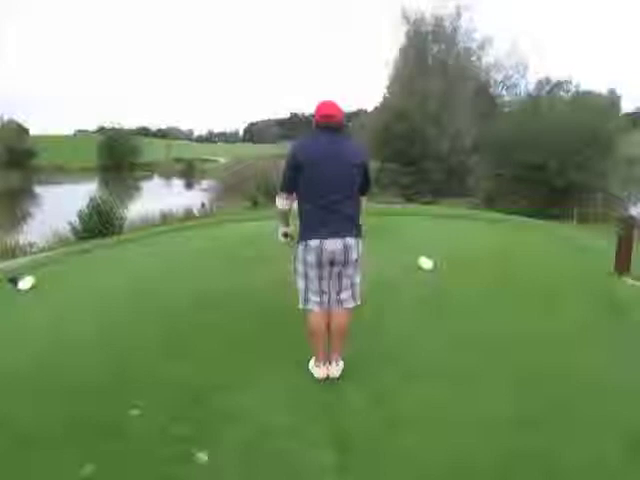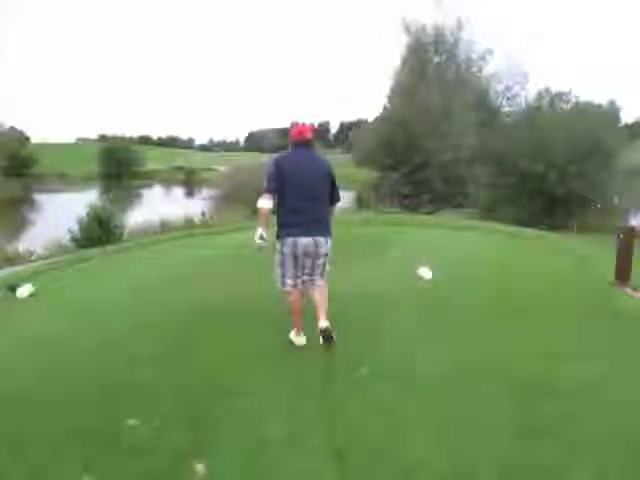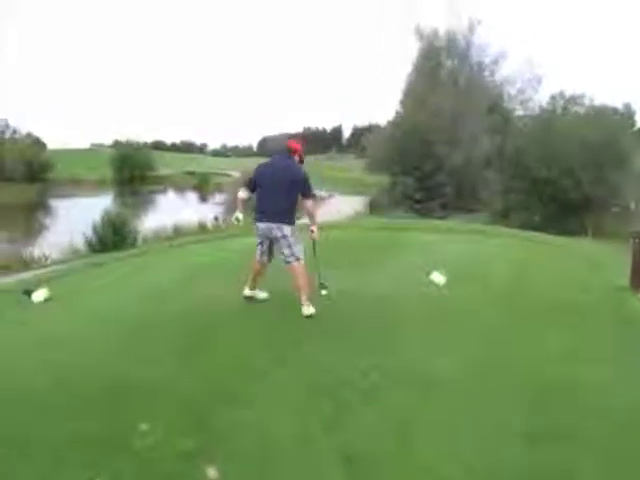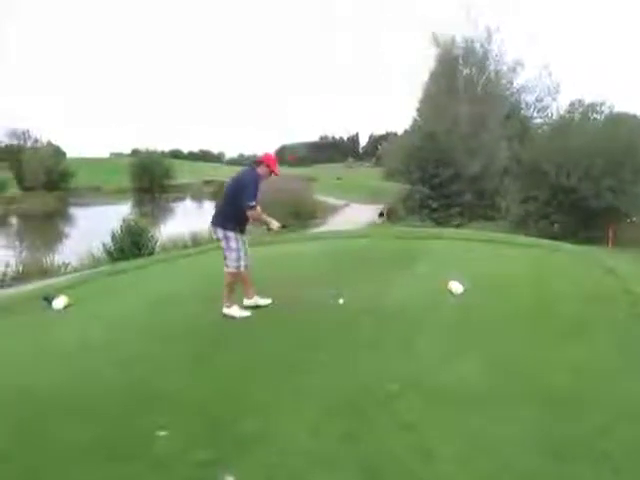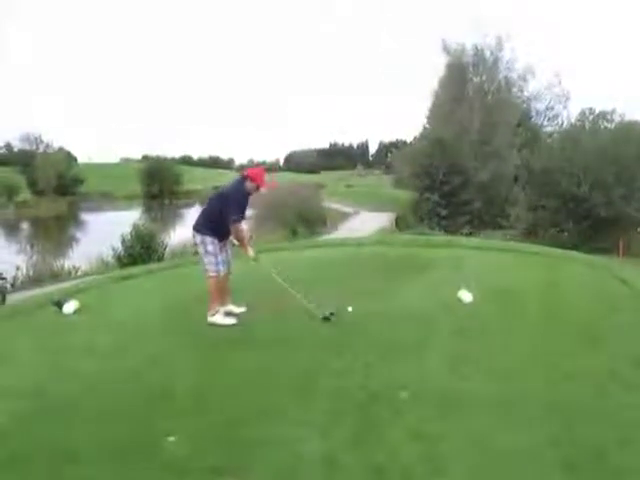
dt=1s
person 1, frame 1
left shoulder: (300, 149)
right shoulder: (357, 152)
left elbow: (285, 195)
left wrist: (284, 224)
left hip: (312, 238)
right hip: (348, 237)
left knee: (315, 303)
right knee: (342, 302)
left ankle: (319, 363)
right ankle: (335, 361)
person 1, frame 2
left shoulder: (280, 163)
right shoulder: (325, 165)
left elbow: (267, 198)
right elbow: (333, 202)
left wrist: (261, 227)
left hip: (290, 235)
right hip: (320, 235)
left knee: (292, 286)
right knee: (317, 281)
left ankle: (299, 332)
right ankle: (323, 322)
person 1, frame 3
left shoulder: (263, 167)
right shoulder: (298, 171)
left elbow: (244, 191)
right elbow: (308, 200)
left wrist: (239, 211)
right wrist: (313, 224)
left hip: (261, 221)
right hip: (283, 224)
left knee: (261, 257)
right knee: (296, 262)
left ankle: (250, 289)
right ankle: (306, 304)
person 1, frame 4
left shoulder: (248, 175)
right shoulder: (250, 180)
left elbow: (251, 207)
right elbow: (251, 212)
left wrist: (267, 220)
right wrist: (269, 222)
left hip: (233, 225)
right hip: (227, 227)
left knee: (242, 263)
right knee: (234, 266)
left ankle: (250, 297)
right ankle: (228, 305)
person 1, frame 5
left shoulder: (241, 192)
right shoulder: (234, 193)
left elbow: (239, 222)
right elbow: (234, 224)
left wrist: (246, 240)
right wrist: (246, 247)
left hip: (218, 234)
right hip: (205, 233)
left knee: (225, 270)
right knee: (215, 272)
left ankle: (225, 305)
right ankle: (213, 313)
